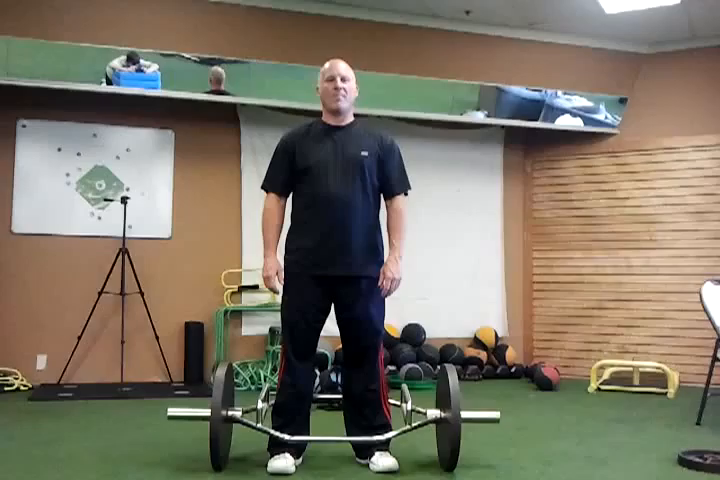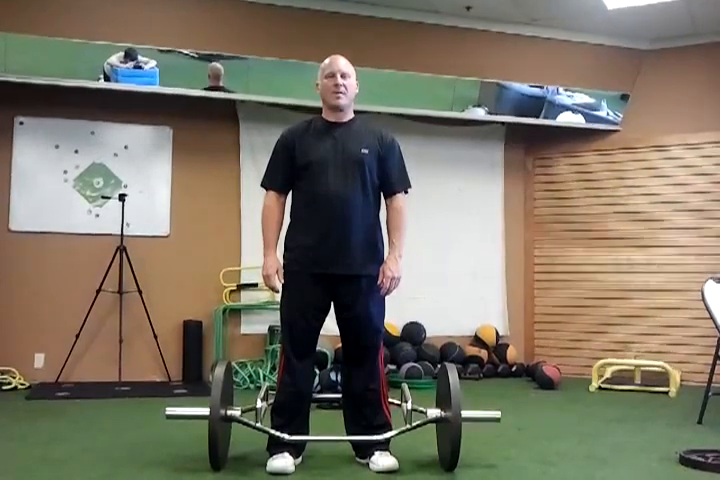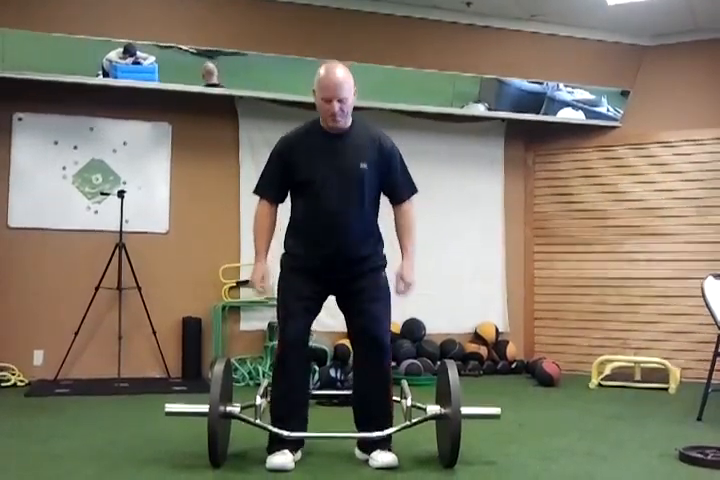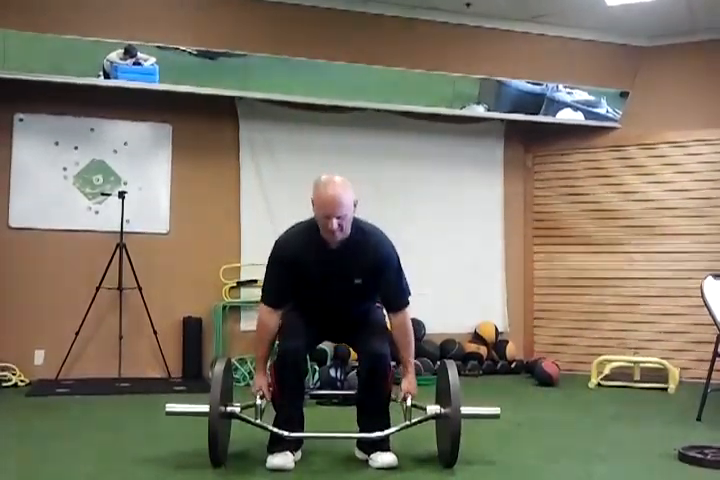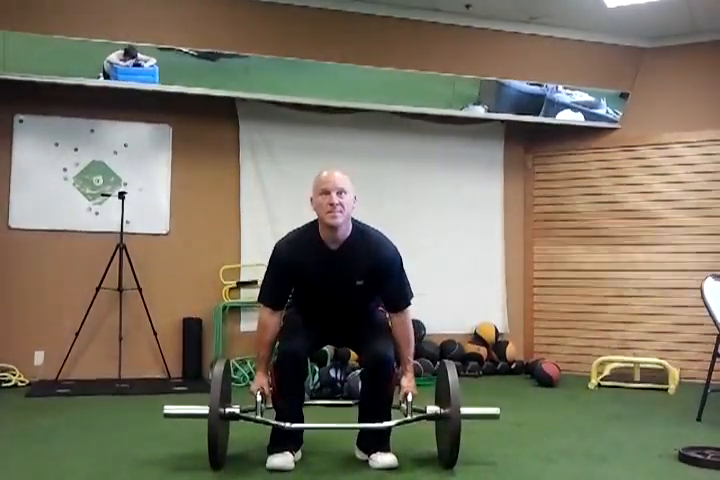
dt=0.7s
person 1, frame 1
left shoulder: (379, 143)
right shoulder: (295, 141)
left elbow: (396, 201)
right elbow: (275, 198)
left wrist: (395, 256)
right wrist: (270, 254)
left hip: (363, 269)
right hip: (305, 268)
left knee: (365, 355)
right knee: (296, 354)
left ankle: (372, 443)
right ankle: (286, 445)
person 1, frame 2
left shoulder: (380, 140)
right shoulder: (295, 138)
left elbow: (396, 200)
right elbow: (274, 196)
left wrist: (395, 256)
right wrist: (269, 253)
left hip: (363, 267)
right hip: (304, 267)
left knee: (365, 355)
right knee: (296, 354)
left ankle: (372, 444)
right ankle: (285, 444)
person 1, frame 3
left shoulder: (379, 145)
right shoulder: (292, 145)
left elbow: (403, 203)
right elbow: (267, 203)
left wrist: (408, 259)
right wrist: (260, 261)
left hip: (364, 267)
right hip: (303, 267)
left knee: (375, 343)
right knee: (291, 342)
left ankle: (374, 441)
right ankle: (285, 442)
person 1, frame 4
left shoulder: (378, 246)
right shoulder: (290, 245)
left elbow: (398, 311)
right elbow: (271, 310)
left wrist: (408, 372)
right wrist: (261, 370)
left hip: (360, 315)
right hip: (305, 313)
left knee: (377, 355)
right knee: (289, 352)
left ankle: (374, 442)
right ankle: (285, 443)
person 1, frame 5
left shoulder: (380, 249)
right shoulder: (289, 249)
left elbow: (399, 312)
right elbow: (271, 311)
left wrist: (408, 371)
right wrist: (261, 371)
left hip: (363, 318)
right hip: (307, 317)
left knee: (382, 357)
right knee: (289, 353)
left ankle: (373, 443)
right ankle: (286, 443)
